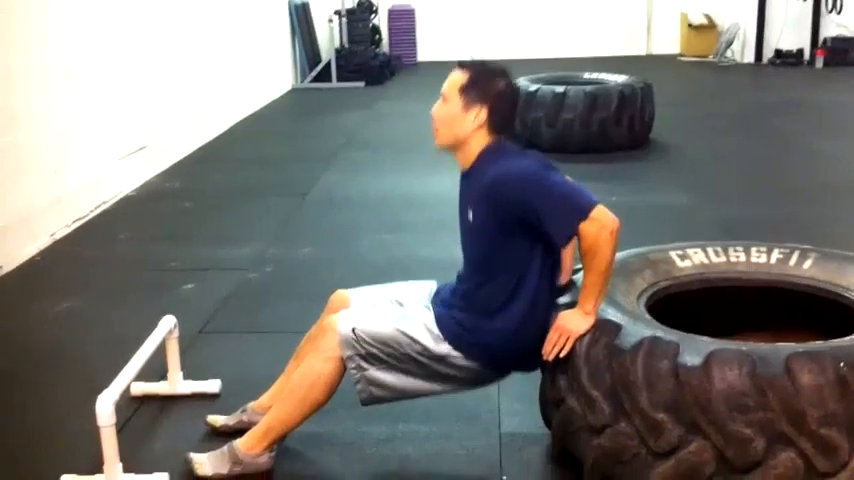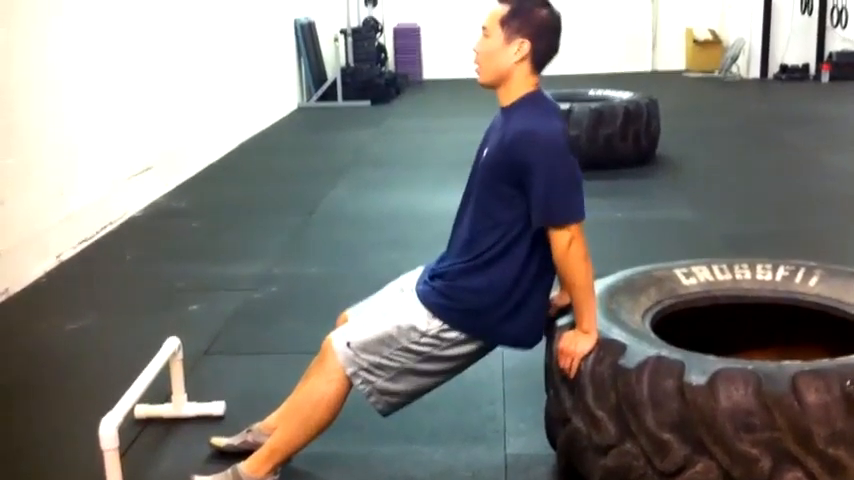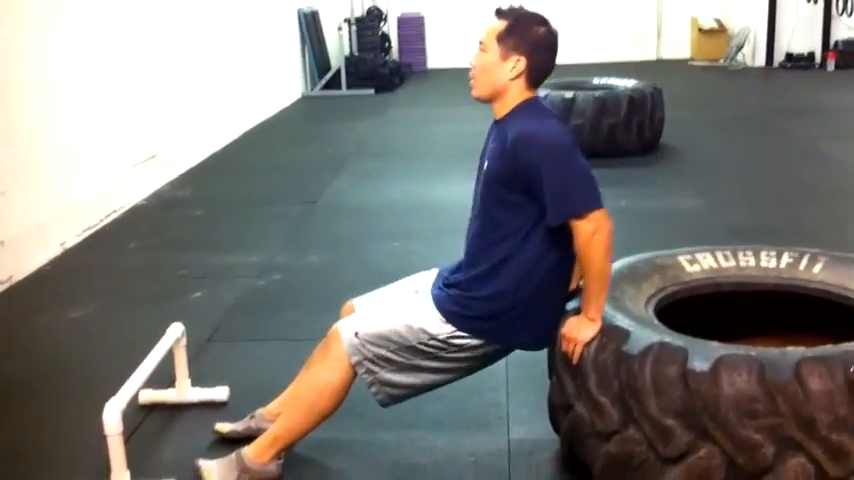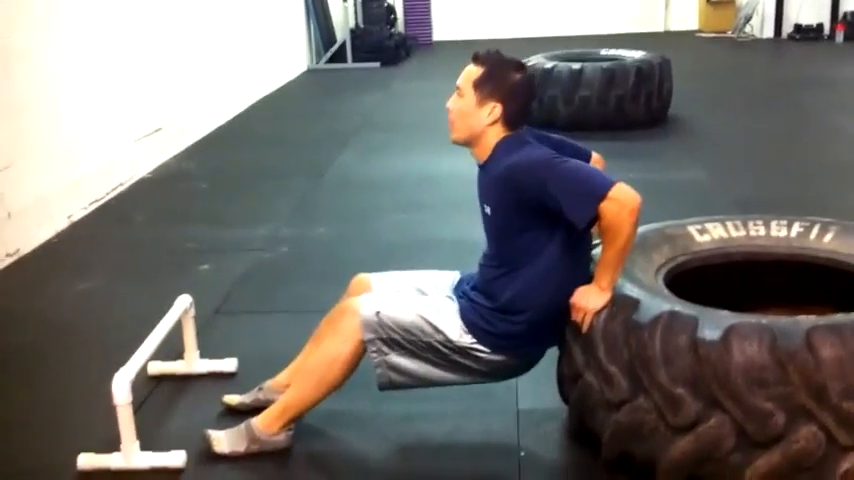
dt=0.5s
person 1, frame 1
left shoulder: (507, 178)
right shoulder: (492, 164)
left elbow: (602, 225)
right elbow: (562, 193)
left wrist: (584, 311)
right wrist: (554, 280)
left hip: (477, 337)
right hip: (462, 305)
left knee: (337, 331)
right knee: (340, 304)
right ankle: (262, 411)
person 1, frame 2
left shoulder: (537, 133)
right shoulder: (518, 117)
left elbow: (566, 234)
right elbow: (553, 224)
left wrist: (585, 330)
right wrist: (562, 294)
left hip: (467, 307)
right hip: (450, 280)
left knee: (341, 354)
right knee: (349, 328)
right ankle: (269, 432)
person 1, frame 3
left shoulder: (537, 138)
right shoulder: (514, 124)
left elbow: (591, 224)
right elbow: (561, 220)
left wrist: (590, 317)
right wrist: (561, 278)
left hip: (481, 314)
right hip: (467, 286)
left knee: (347, 341)
right knee: (353, 314)
right ankle: (272, 417)
person 1, frame 4
left shoulder: (524, 167)
right shoulder: (515, 151)
left elbow: (625, 203)
right elbow: (593, 162)
left wrist: (600, 286)
right wrist: (569, 257)
left hip: (498, 330)
right hip: (483, 295)
left knee: (358, 314)
right knee: (362, 287)
left ankle: (267, 428)
right ankle: (280, 389)
